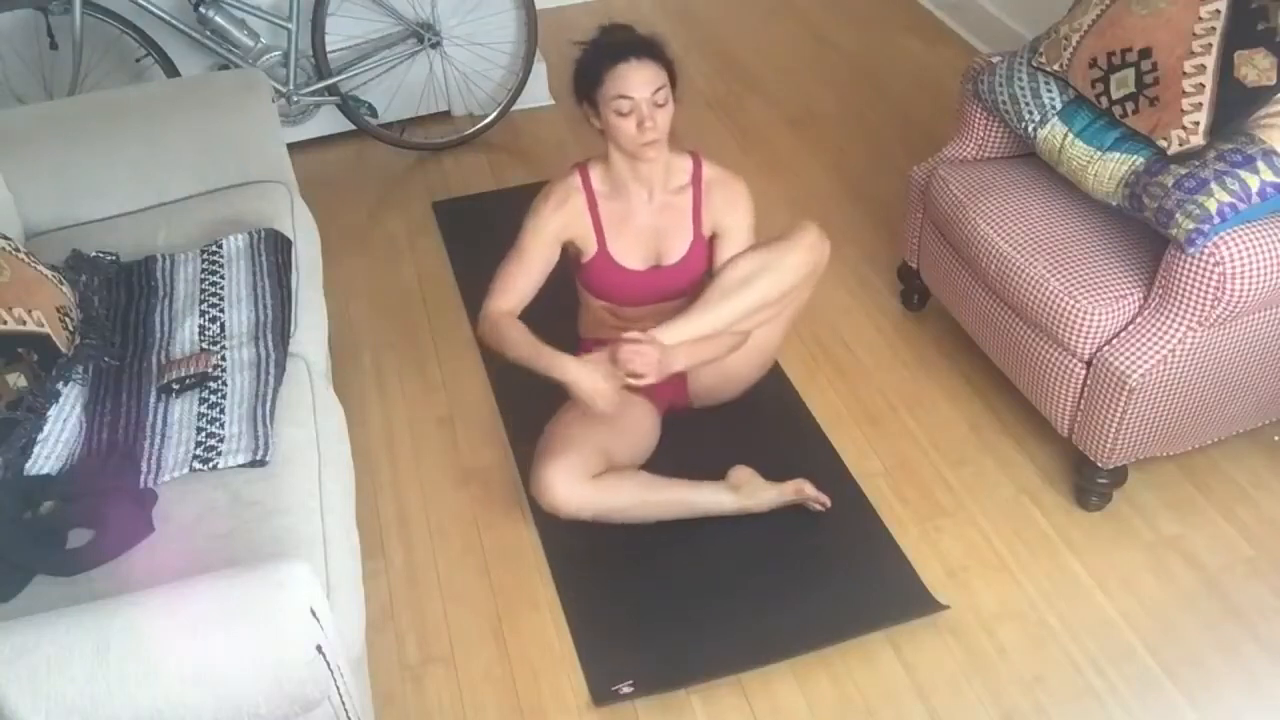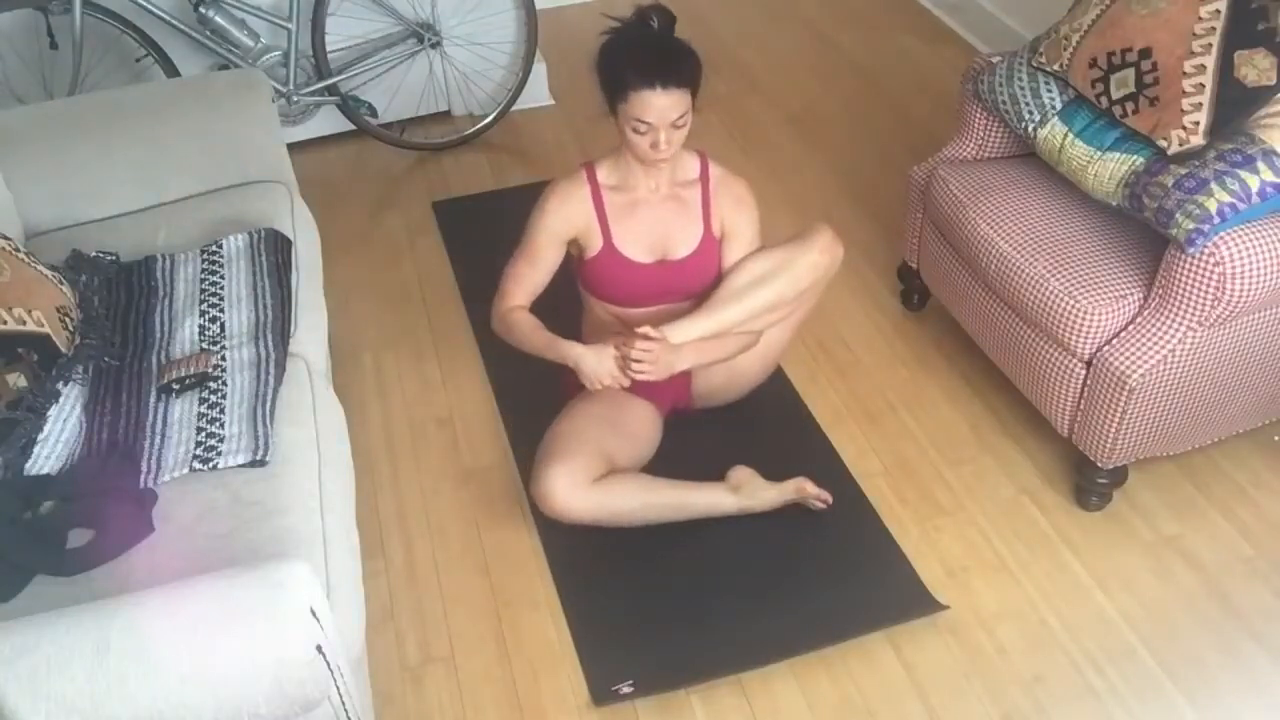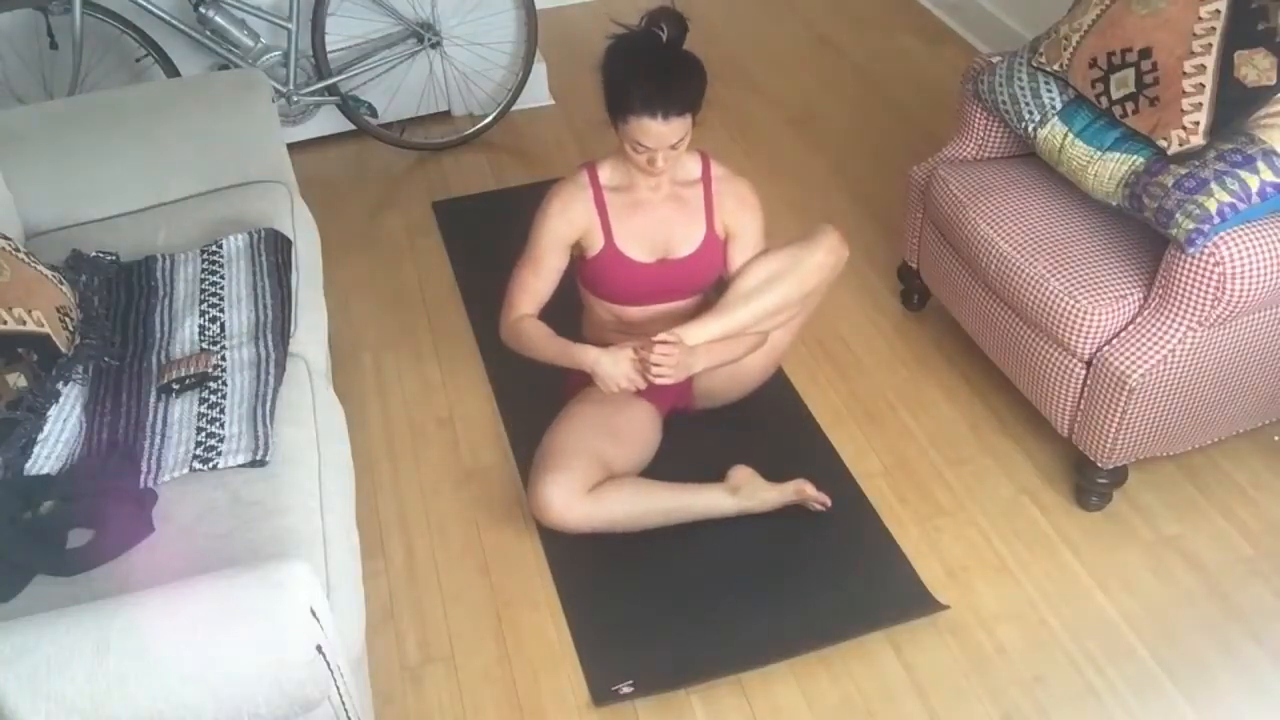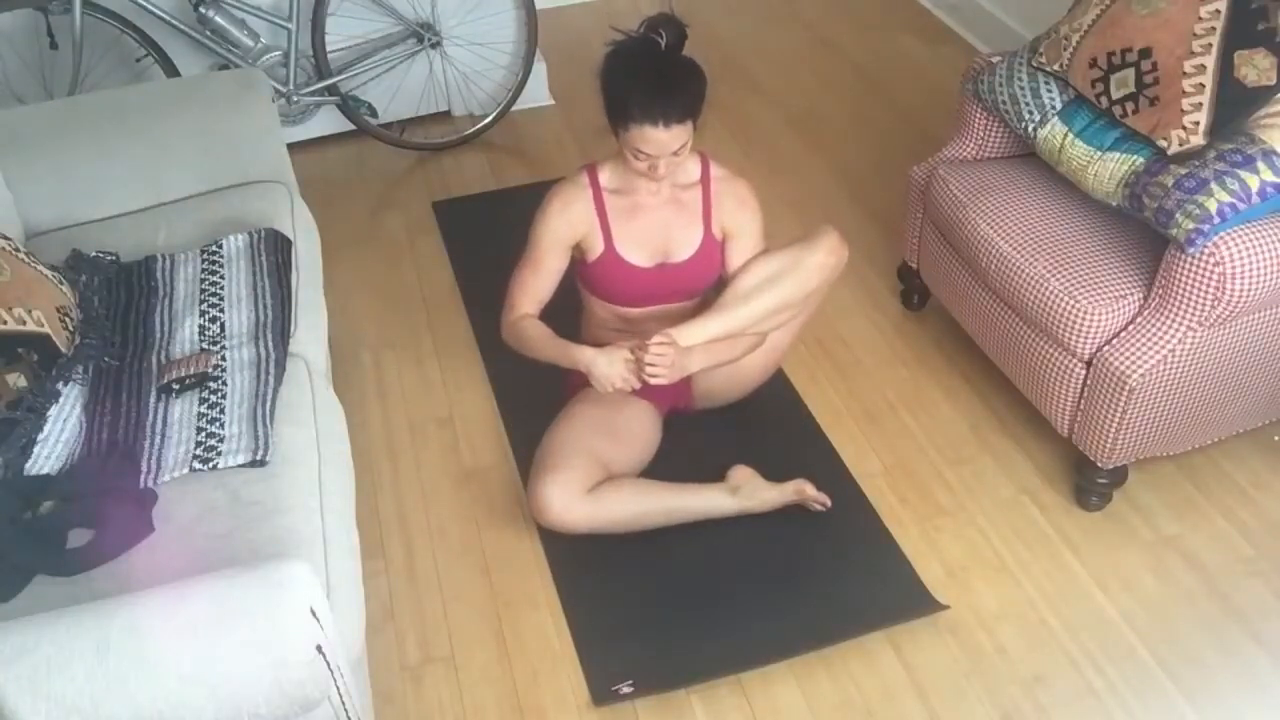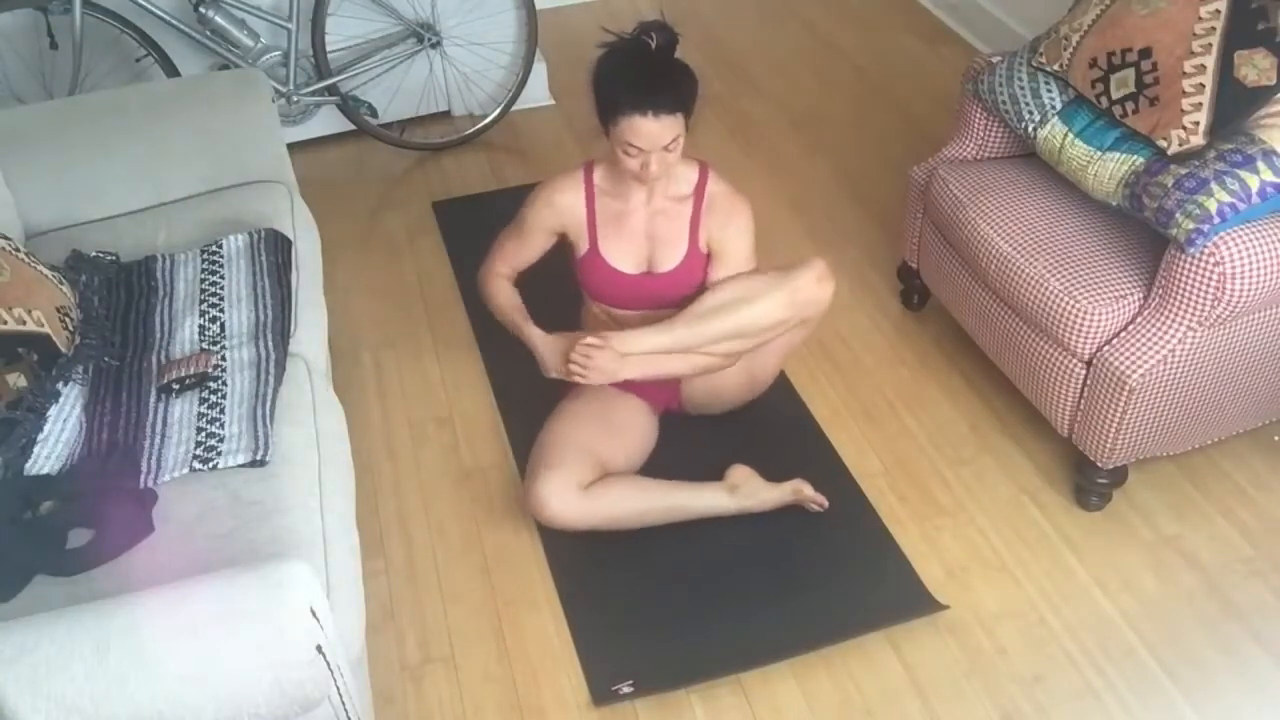
dt=1s
person 1, frame 1
left shoulder: (722, 191)
right shoulder: (567, 203)
left elbow: (735, 326)
right elbow: (495, 316)
left wrist: (668, 355)
right wrist: (570, 370)
left hip: (703, 365)
right hip: (618, 384)
left knee: (808, 245)
right knee: (556, 486)
left ankle: (625, 350)
right ankle: (736, 497)
person 1, frame 2
left shoulder: (728, 194)
right shoulder: (571, 201)
left elbow: (746, 326)
right elbow: (507, 311)
left wrist: (673, 351)
right wrist: (575, 354)
left hip: (706, 368)
right hip: (621, 384)
left knee: (822, 247)
right knee: (558, 491)
left ankle: (667, 338)
right ankle: (737, 496)
person 1, frame 3
left shoulder: (730, 194)
right shoulder: (573, 202)
left elbow: (755, 323)
right elbow: (516, 322)
left wrist: (690, 354)
right wrist: (591, 358)
left hip: (708, 370)
right hip: (620, 383)
left knee: (826, 248)
right knee: (554, 501)
left ankle: (682, 347)
right ankle: (736, 496)
person 1, frame 4
left shoulder: (729, 195)
right shoulder: (572, 204)
left elbow: (751, 325)
right elbow: (516, 322)
left wrist: (684, 354)
right wrist: (587, 358)
left hip: (706, 370)
right hip: (618, 381)
left knee: (826, 249)
right knee: (554, 503)
left ankle: (676, 342)
right ankle: (736, 496)
person 1, frame 5
left shoulder: (723, 207)
right shoulder: (565, 198)
left elbow: (730, 331)
right elbow: (495, 275)
left wrist: (621, 351)
right wrist: (538, 340)
left hip: (701, 372)
right hip: (615, 383)
left knee: (813, 281)
right knee: (550, 499)
left ankle: (628, 349)
right ankle: (735, 495)
